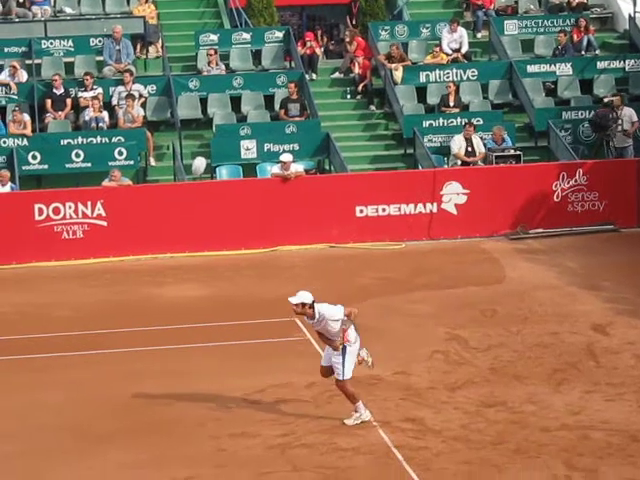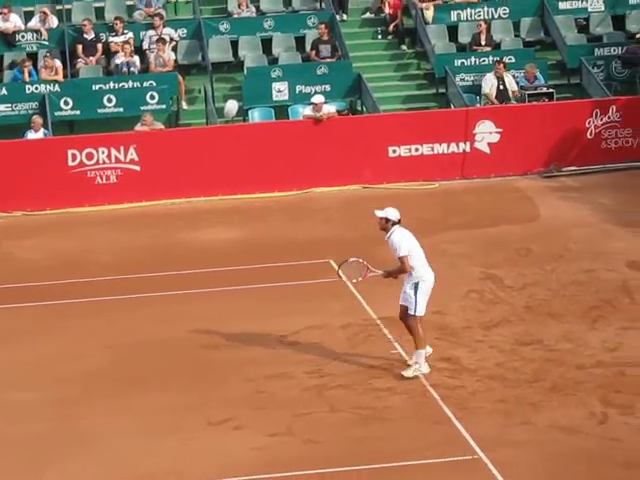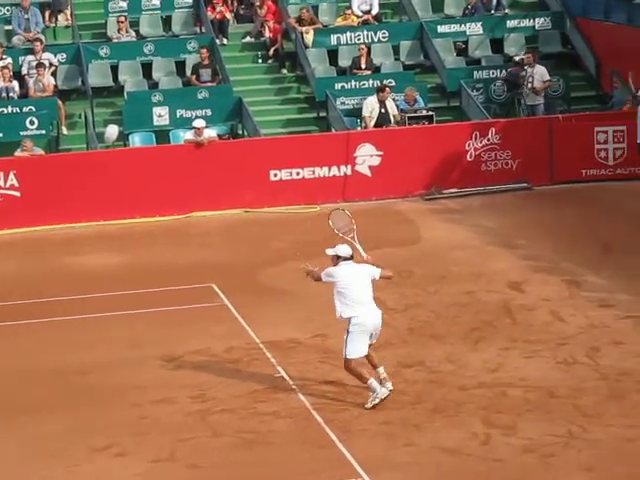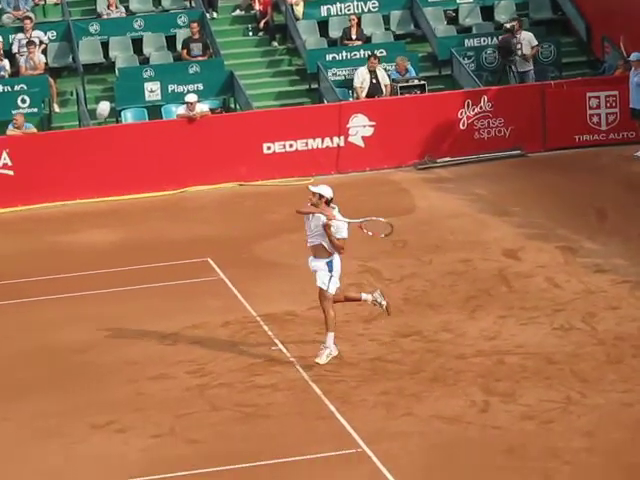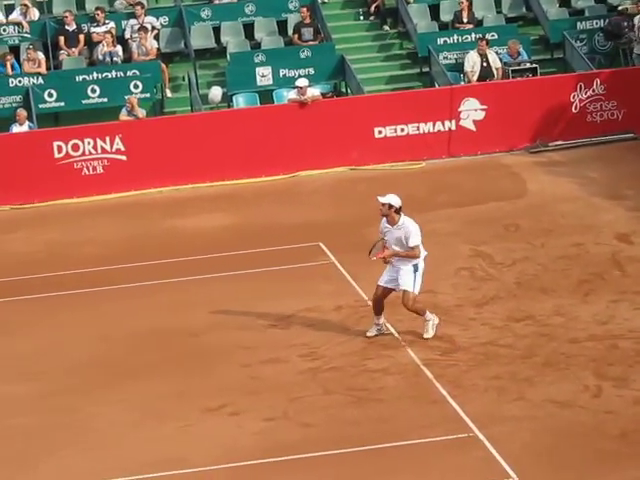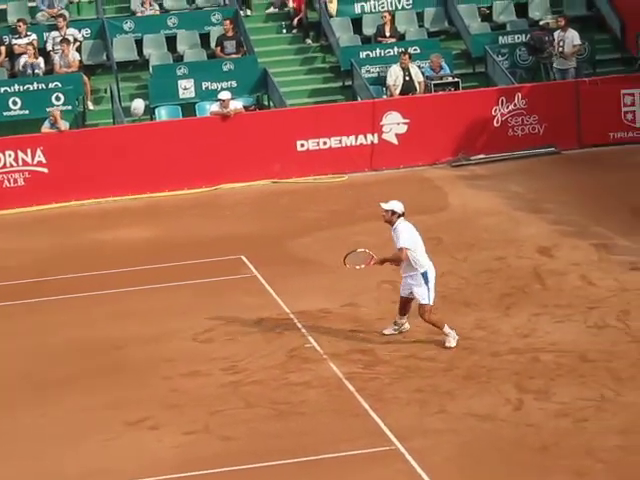
dt=0.7s
person 1, frame 1
left shoulder: (326, 311)
right shoulder: (309, 316)
left elbow: (353, 311)
right elbow: (320, 333)
left wrist: (344, 331)
right wrist: (329, 343)
left hip: (347, 343)
right hip: (335, 342)
left knee: (341, 384)
right knee: (325, 373)
left ankle: (362, 413)
right ankle: (360, 355)
person 1, frame 2
left shoulder: (397, 238)
right shoulder: (397, 234)
left elbow: (405, 267)
left wrist: (388, 272)
right wrist: (391, 272)
left hip: (420, 280)
right hip: (413, 280)
left knee: (413, 322)
right knee: (404, 316)
left ankle: (420, 363)
right ankle: (424, 350)
person 1, frame 3
left shoulder: (334, 272)
right shoulder: (363, 268)
left elbow: (316, 278)
right elbow: (389, 274)
left wrist: (310, 271)
right wrist: (371, 264)
left hip: (359, 321)
right hip: (375, 317)
left knee: (351, 364)
right knee: (365, 348)
left ankle: (378, 390)
right ankle: (384, 381)
person 1, frame 4
left shoulder: (339, 220)
right shoulder: (312, 208)
left elbow: (341, 248)
right elbow: (299, 210)
left wrist: (330, 232)
right wrist: (319, 210)
left hip: (328, 263)
right hip: (316, 261)
left knee: (326, 302)
right knee: (332, 299)
left ankle: (329, 346)
right ankle: (373, 297)
person 1, frame 5
left shoulder: (410, 226)
right shoulder: (384, 223)
left elbow: (416, 254)
left wrist: (393, 253)
right wrist: (385, 254)
left hip: (411, 266)
right hip: (394, 265)
left knee: (408, 303)
right knee: (377, 297)
left ankle: (430, 319)
right ankle: (379, 325)
person 1, frame 6
left shoulder: (402, 229)
right shoulder: (400, 227)
left elbow: (401, 257)
left wrist: (384, 259)
right wrist: (395, 259)
left hip: (422, 274)
right hip: (411, 273)
left knee: (424, 314)
right knee: (404, 303)
left ankle: (450, 334)
right ankle: (400, 324)
